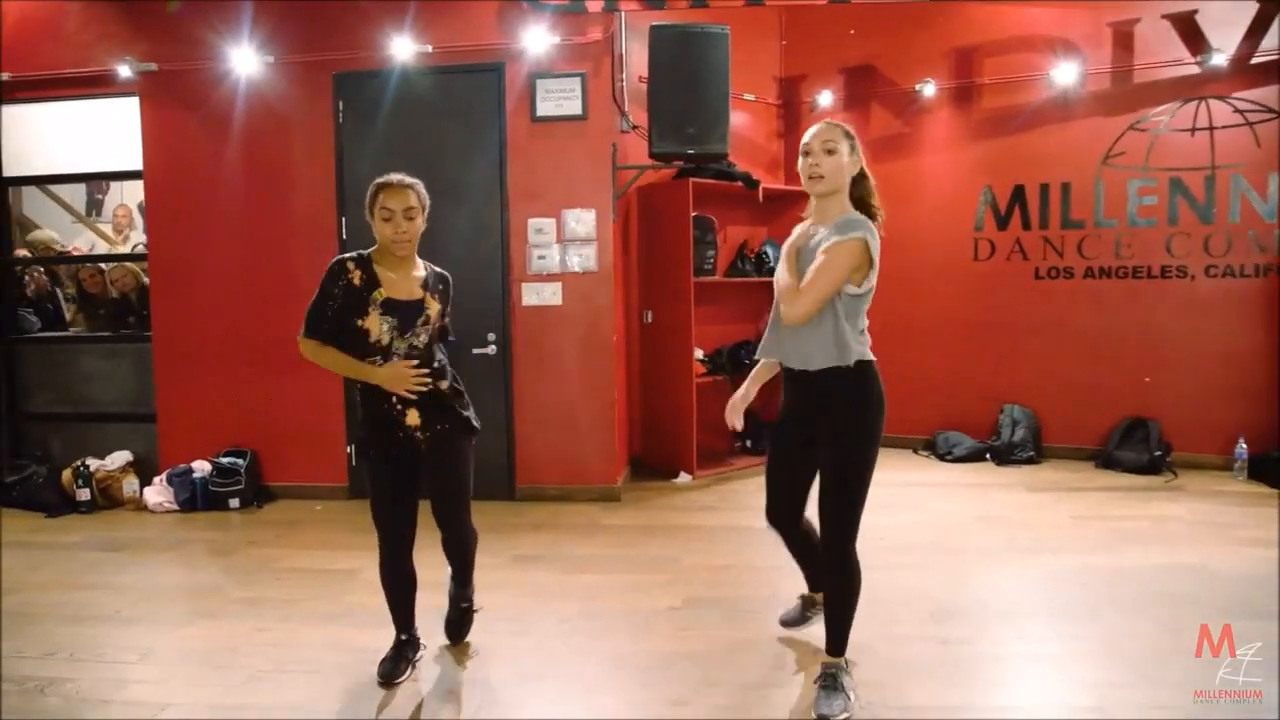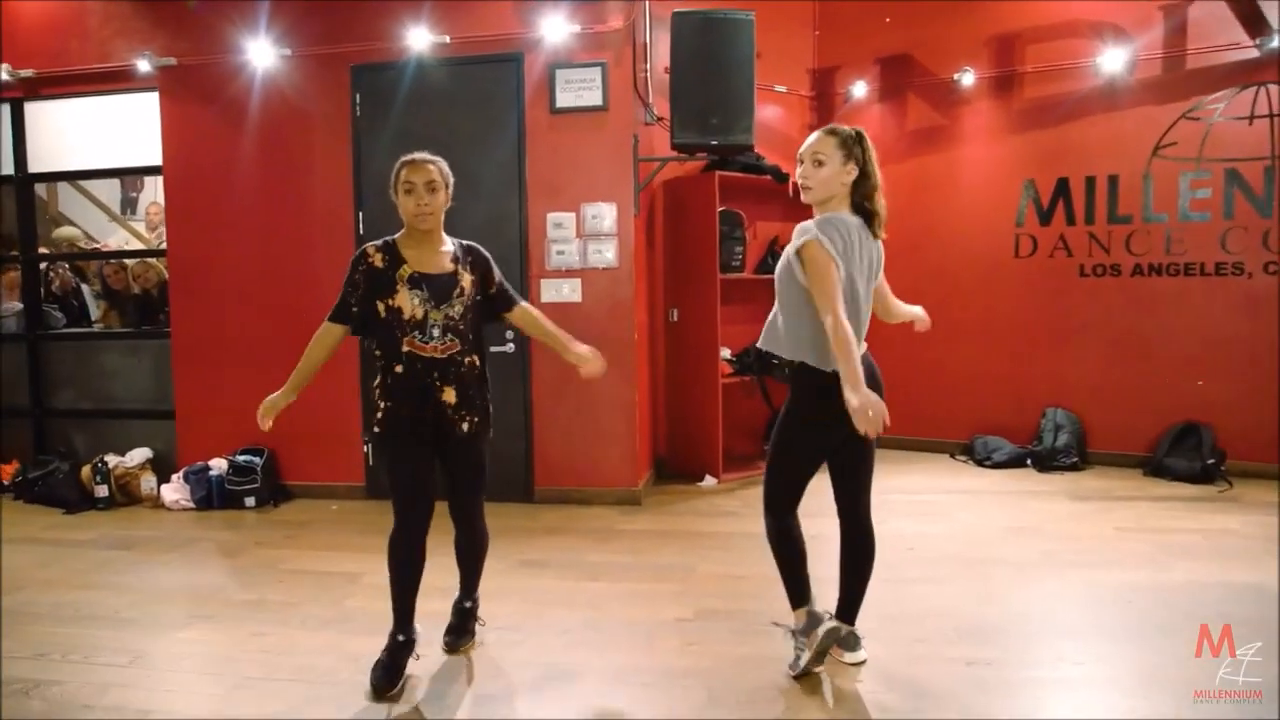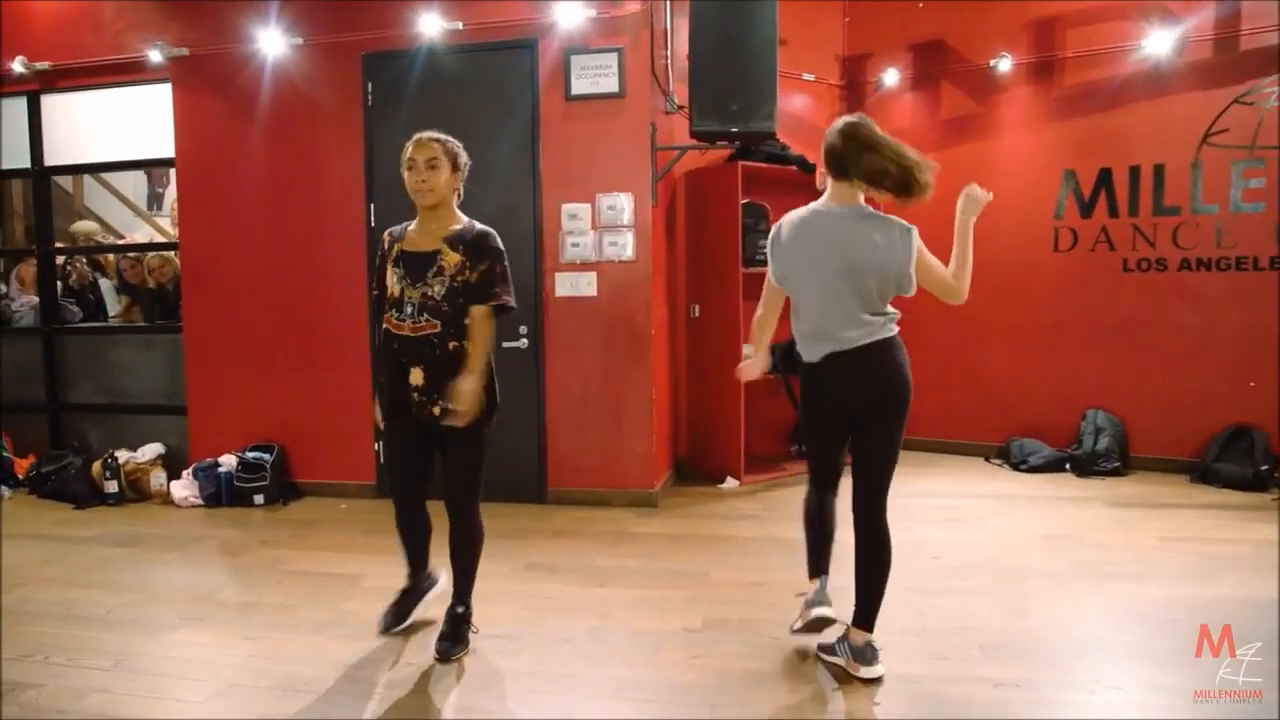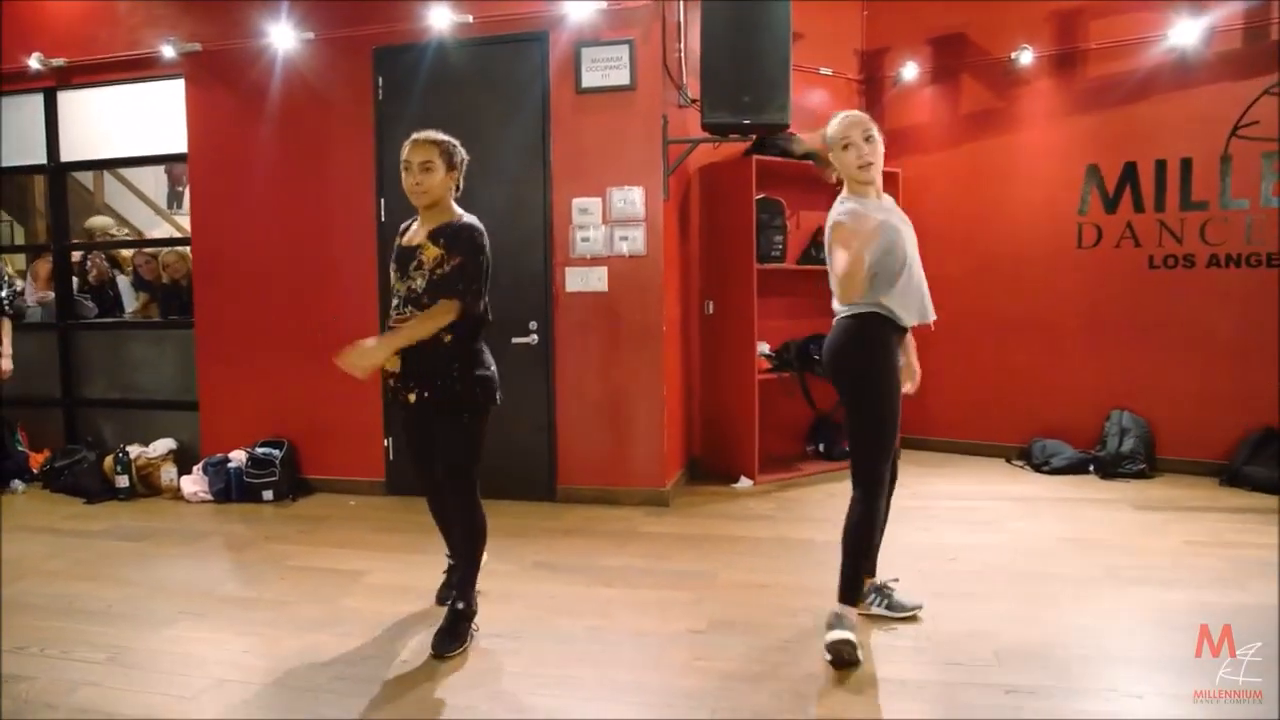
dt=0.4s
person 1, frame 1
left shoulder: (854, 235)
right shoulder: (805, 233)
left elbow: (797, 308)
left wrist: (789, 250)
right wrist: (750, 383)
left hip: (848, 391)
right hip: (800, 390)
left knee: (840, 534)
right knee: (781, 511)
left ankle: (835, 666)
right ankle: (818, 592)
person 1, frame 2
left shoulder: (813, 237)
right shoulder: (862, 234)
left elbow: (834, 317)
right elbow: (888, 307)
left wrist: (852, 387)
right wrist: (915, 310)
left hip: (819, 387)
right hip: (857, 382)
left knee: (778, 506)
right knee: (853, 509)
left ankle: (809, 620)
right ankle: (846, 629)
person 1, frame 3
left shoulder: (788, 231)
right shoulder: (897, 234)
left elbow: (769, 310)
right elbow: (956, 292)
left wrist: (755, 357)
right wrist: (965, 218)
left hip: (825, 379)
right hip: (887, 370)
left knee: (821, 487)
right knee: (871, 503)
left ankle: (818, 592)
right ankle: (860, 641)
person 1, frame 4
left shoulder: (887, 206)
right shoulder: (847, 215)
right elbow: (847, 291)
left wrist: (906, 347)
right wrist: (855, 239)
left hip: (868, 346)
right hip: (865, 346)
left knee: (880, 473)
right knee: (870, 480)
left ankle: (865, 584)
right ankle: (844, 614)
person 2, frame 1
left shoulder: (439, 282)
right shoulder: (346, 274)
right elbow: (311, 344)
right wrist: (377, 374)
left hip: (443, 421)
right hip: (381, 428)
left knee: (457, 525)
right knee: (394, 541)
left ankle: (462, 588)
right ankle: (405, 638)
person 2, frame 2
left shoulder: (473, 259)
right shoulder: (373, 260)
left elbow: (514, 309)
right elbow: (335, 327)
left wrist: (569, 347)
right wrist: (291, 389)
left hip: (464, 407)
right hip: (402, 411)
left knee: (469, 517)
right knee: (411, 521)
left ankle: (467, 603)
right ankle: (401, 638)
person 2, frame 3
left shoulder: (480, 242)
right shoulder: (393, 240)
left elbow: (483, 315)
right elbow: (386, 313)
left wrist: (472, 376)
right wrist: (382, 387)
left hip: (455, 392)
right hip: (400, 392)
left knee: (461, 502)
right knee: (406, 496)
left ankle: (460, 611)
right ankle: (419, 578)
person 2, frame 4
left shoulder: (466, 233)
right shoulder: (406, 233)
left elbow: (448, 308)
left wrist: (383, 344)
right wrist: (389, 350)
left hip: (458, 383)
right hip: (416, 382)
left knee: (459, 488)
right knee: (432, 483)
left ankle: (462, 604)
right ankle: (459, 561)
